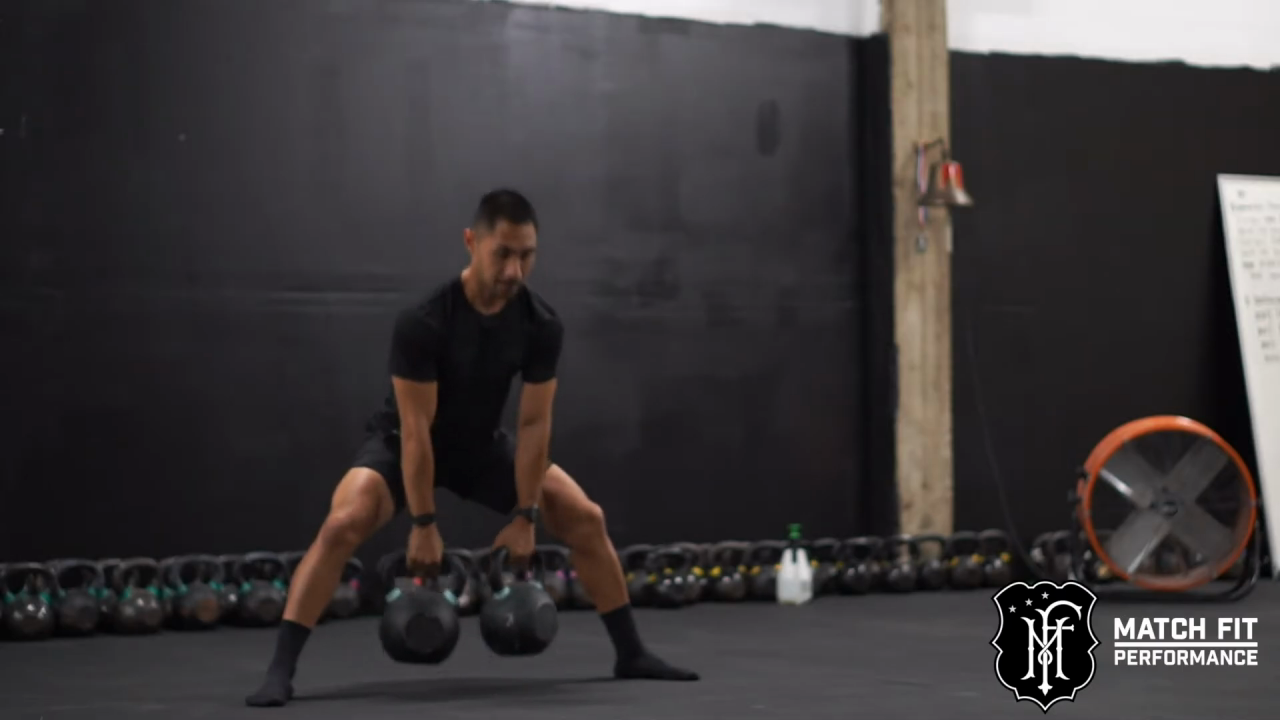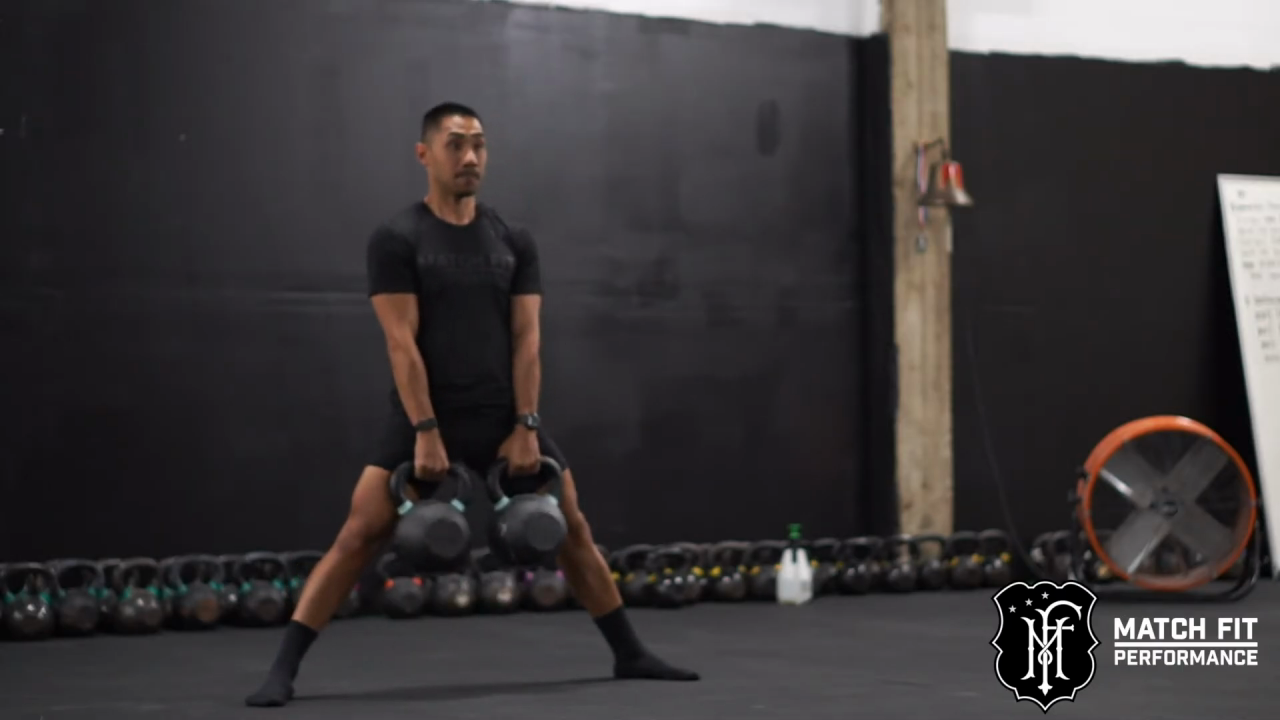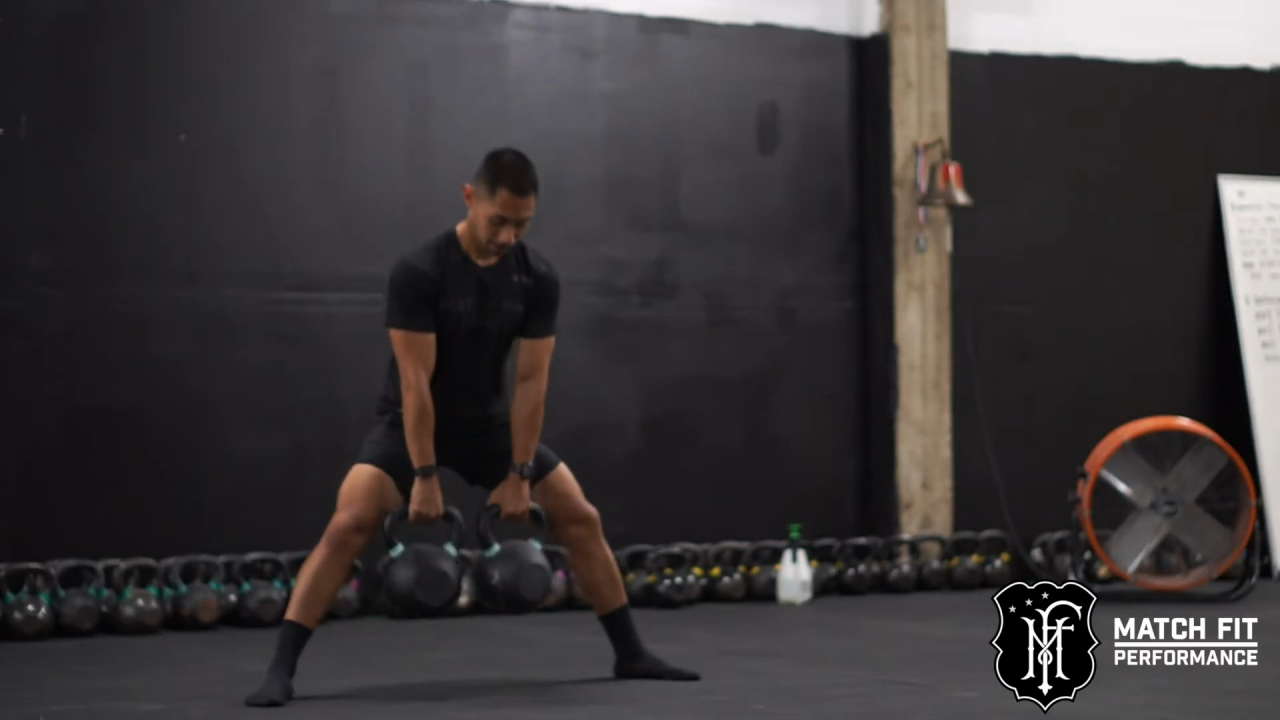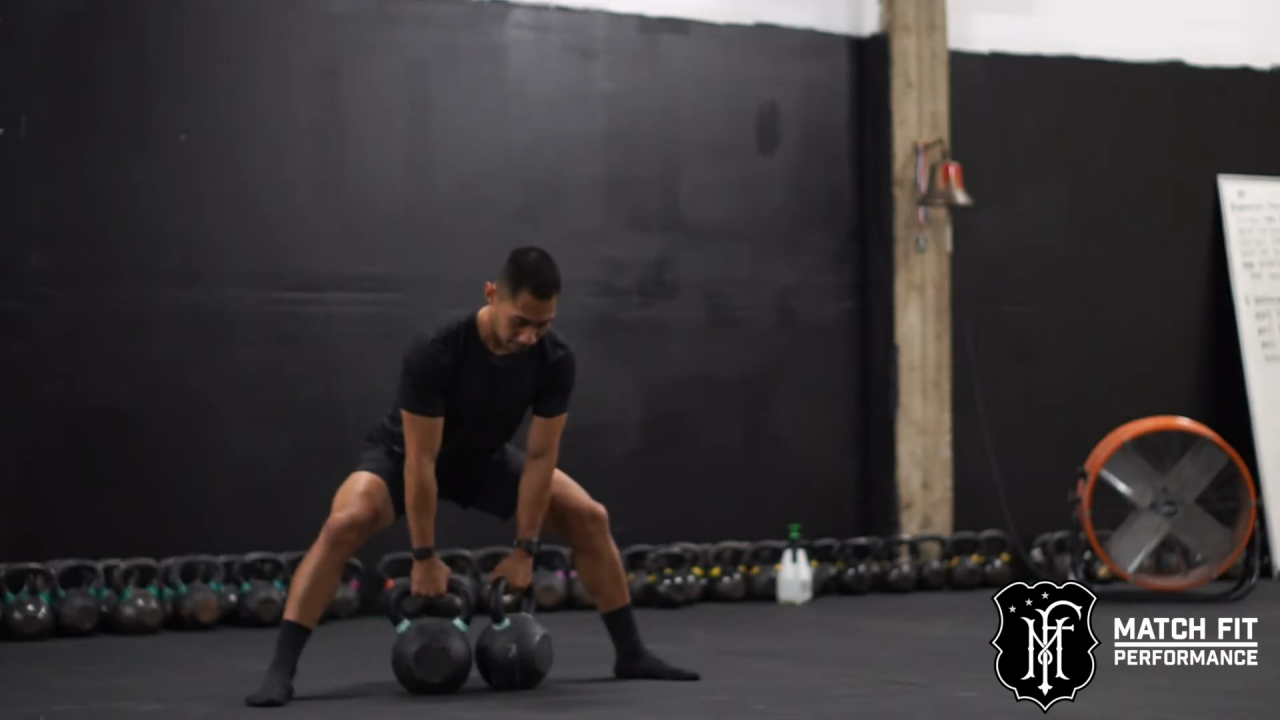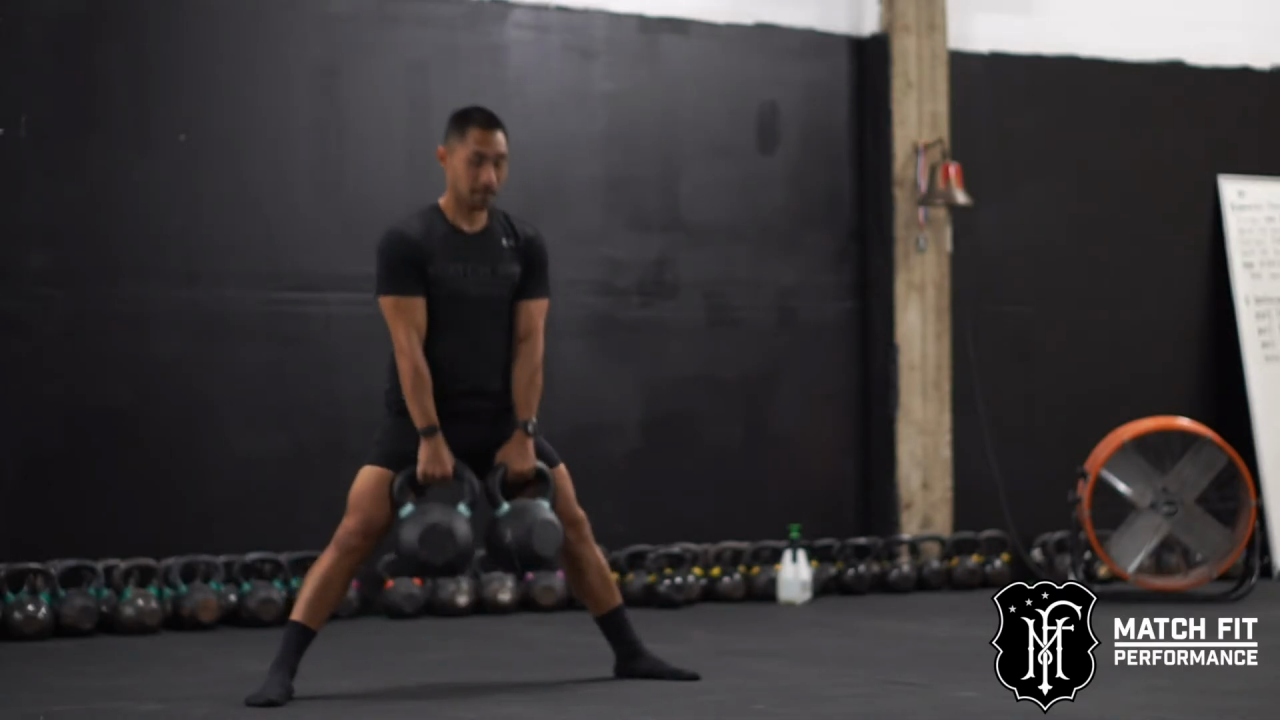
dt=1s
person 1, frame 1
left shoulder: (541, 324)
right shoulder: (422, 322)
left elbow: (534, 423)
right elbow: (416, 430)
left wrist: (525, 519)
right wrist: (424, 525)
left hip: (481, 445)
right hip: (401, 442)
left knee: (586, 520)
right knee: (342, 526)
left ankle: (631, 653)
right ankle: (280, 670)
person 1, frame 2
left shoulder: (514, 242)
right shoulder: (396, 240)
left elbow: (526, 340)
right elbow: (402, 343)
left wrist: (526, 428)
right wrist: (426, 433)
left hip: (503, 419)
right hip: (425, 419)
left knee: (572, 530)
right knee: (358, 537)
left ankle: (630, 654)
right ankle: (283, 670)
person 1, frame 3
left shoulder: (538, 278)
right shoulder: (418, 271)
left elbow: (531, 380)
right elbow: (415, 382)
left wrist: (520, 475)
right wrist: (425, 477)
left hip: (490, 425)
right hip: (412, 425)
left knee: (582, 520)
right knee: (347, 527)
left ankle: (631, 653)
right ankle: (280, 669)
person 1, frame 4
left shoulder: (557, 360)
right shoulder: (433, 353)
left elbow: (541, 457)
right elbow: (420, 462)
left wrist: (524, 550)
right wrist: (425, 558)
left hip: (485, 458)
right hip: (403, 454)
left knee: (590, 518)
right knee: (345, 524)
left ankle: (631, 654)
right ankle: (281, 670)
person 1, frame 5
left shoulder: (524, 242)
right shoulder: (407, 241)
left elbow: (529, 343)
right elbow: (408, 346)
left wrist: (523, 435)
right wrist: (429, 440)
left hip: (497, 415)
right hip: (418, 413)
left knee: (572, 526)
right knee: (355, 535)
left ankle: (630, 654)
right ankle: (281, 669)
